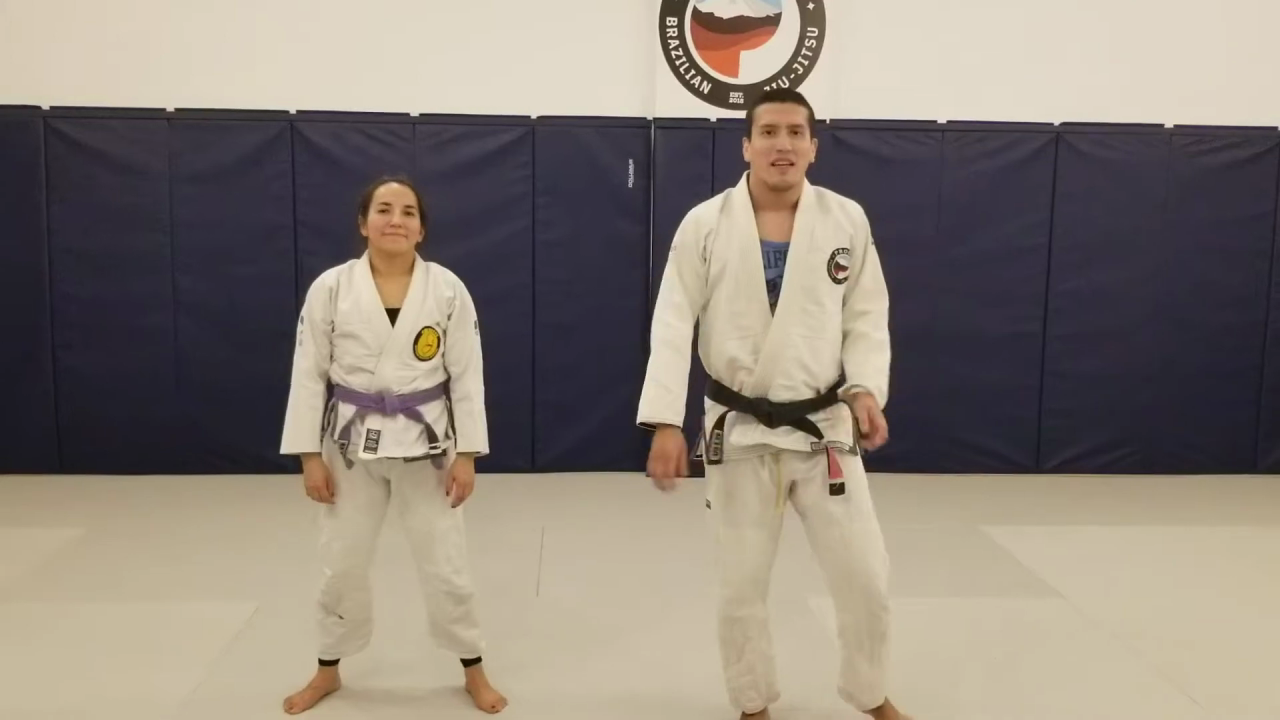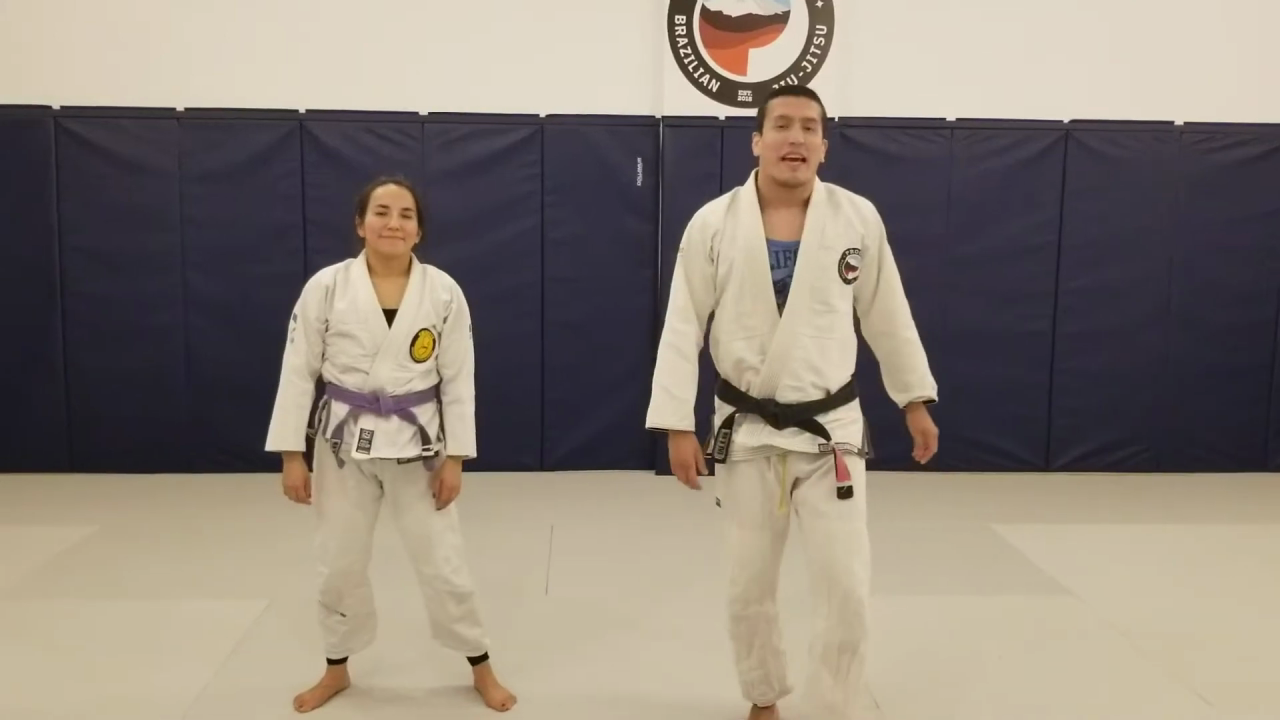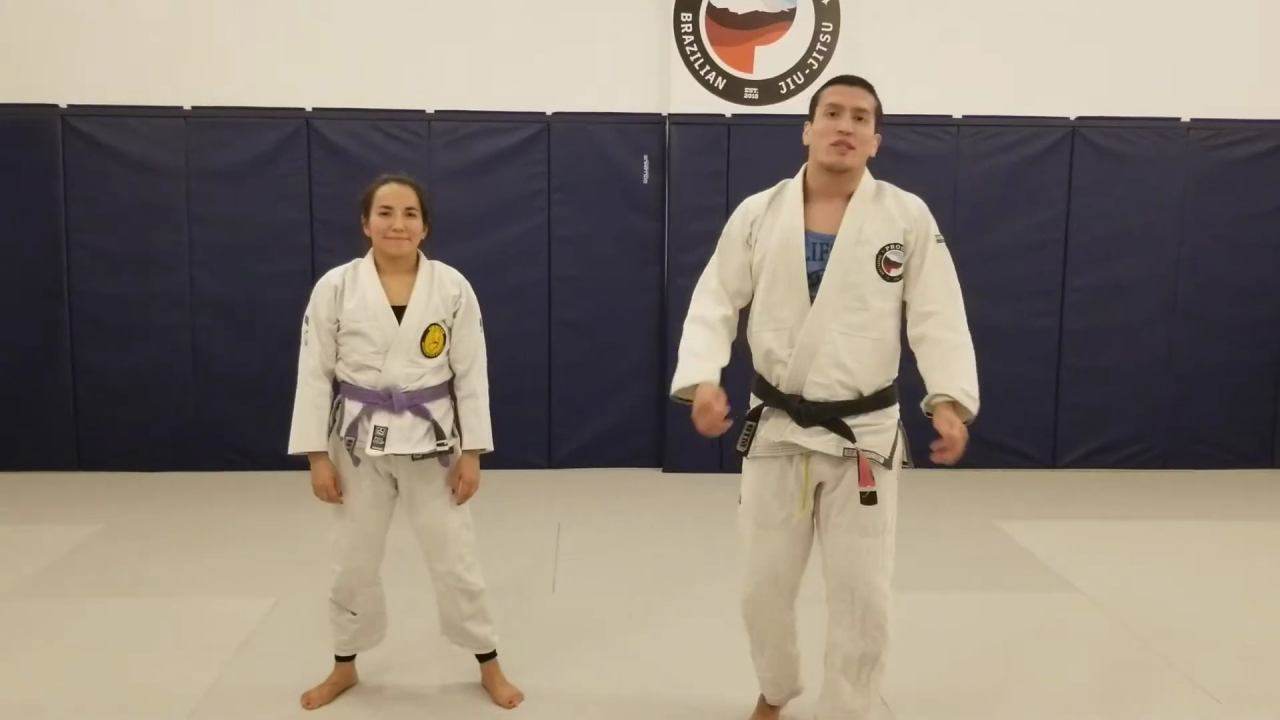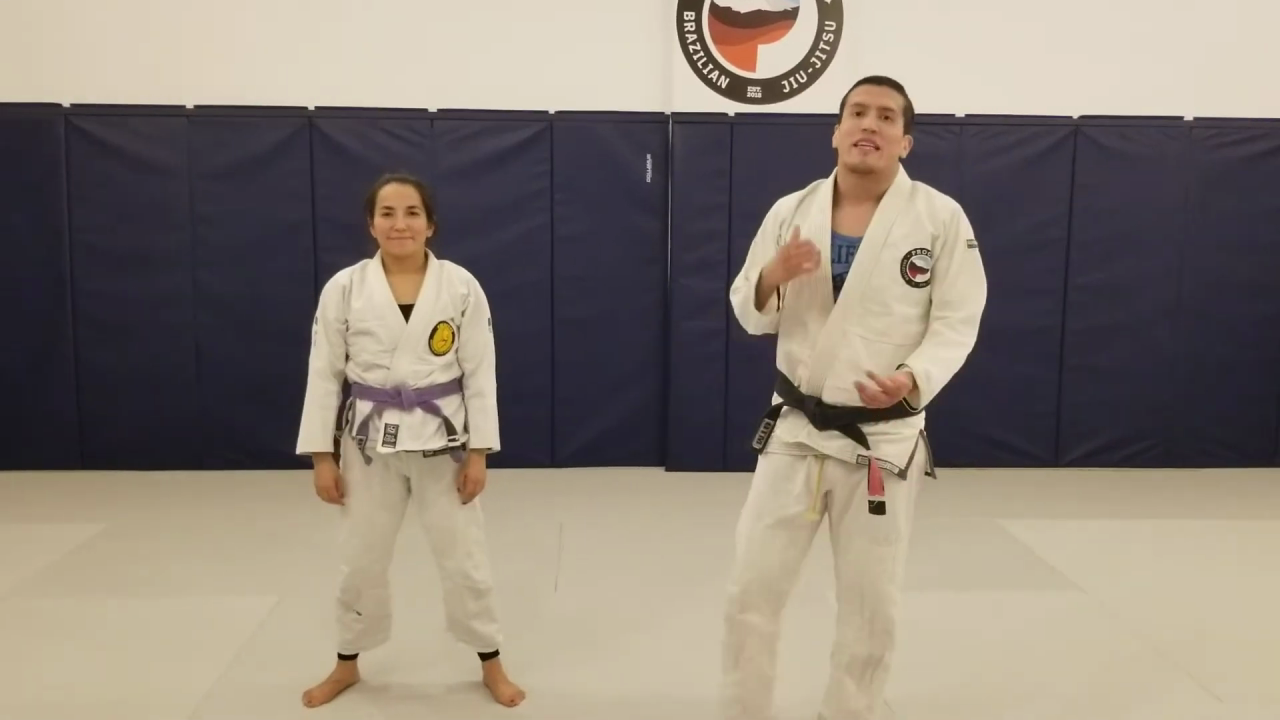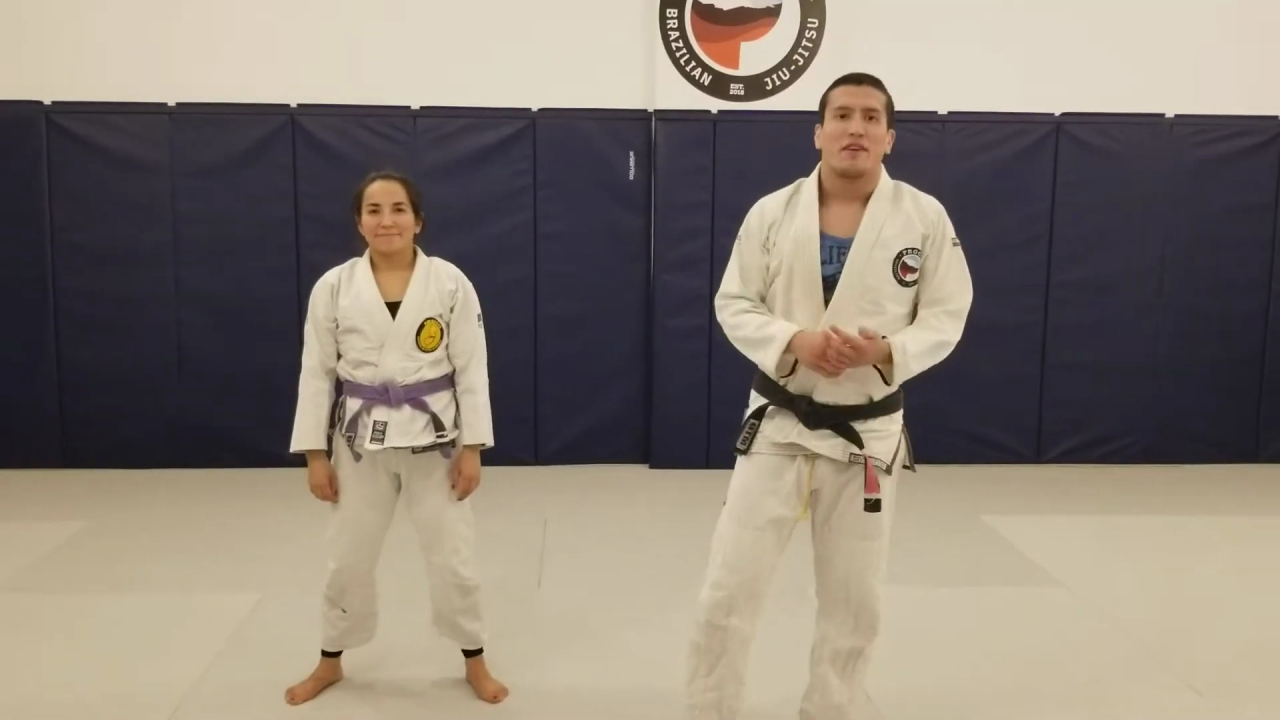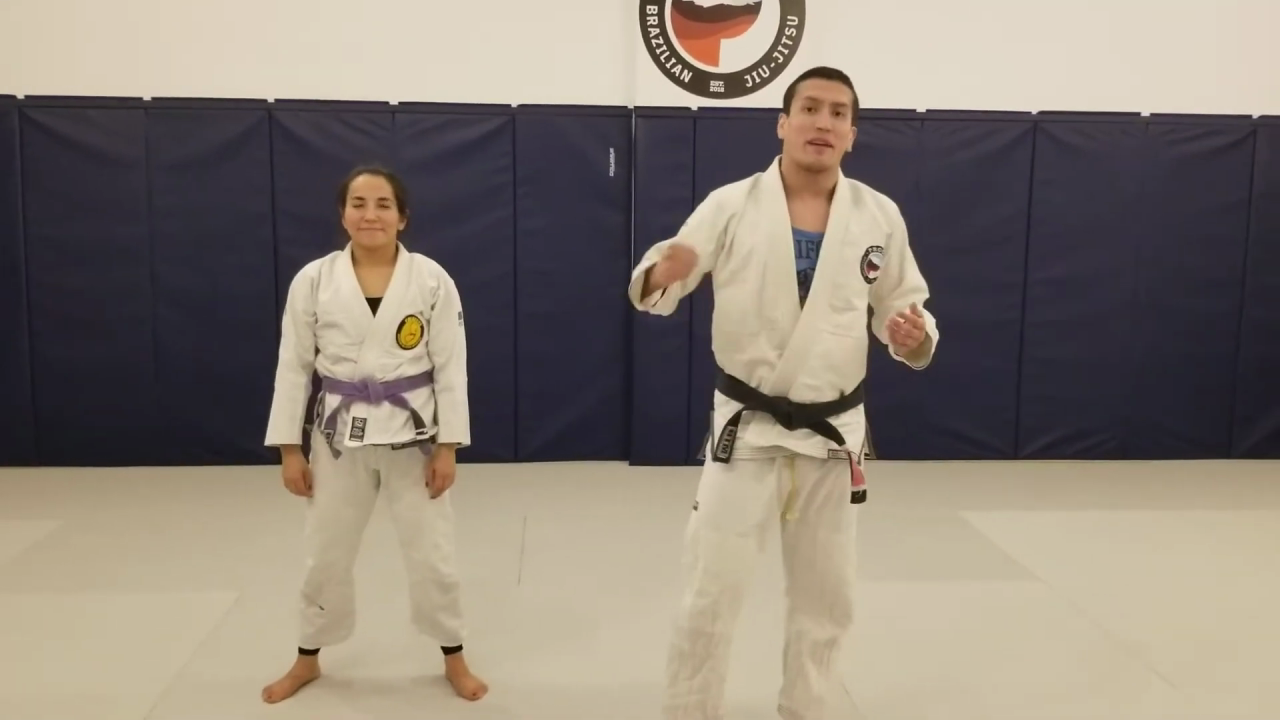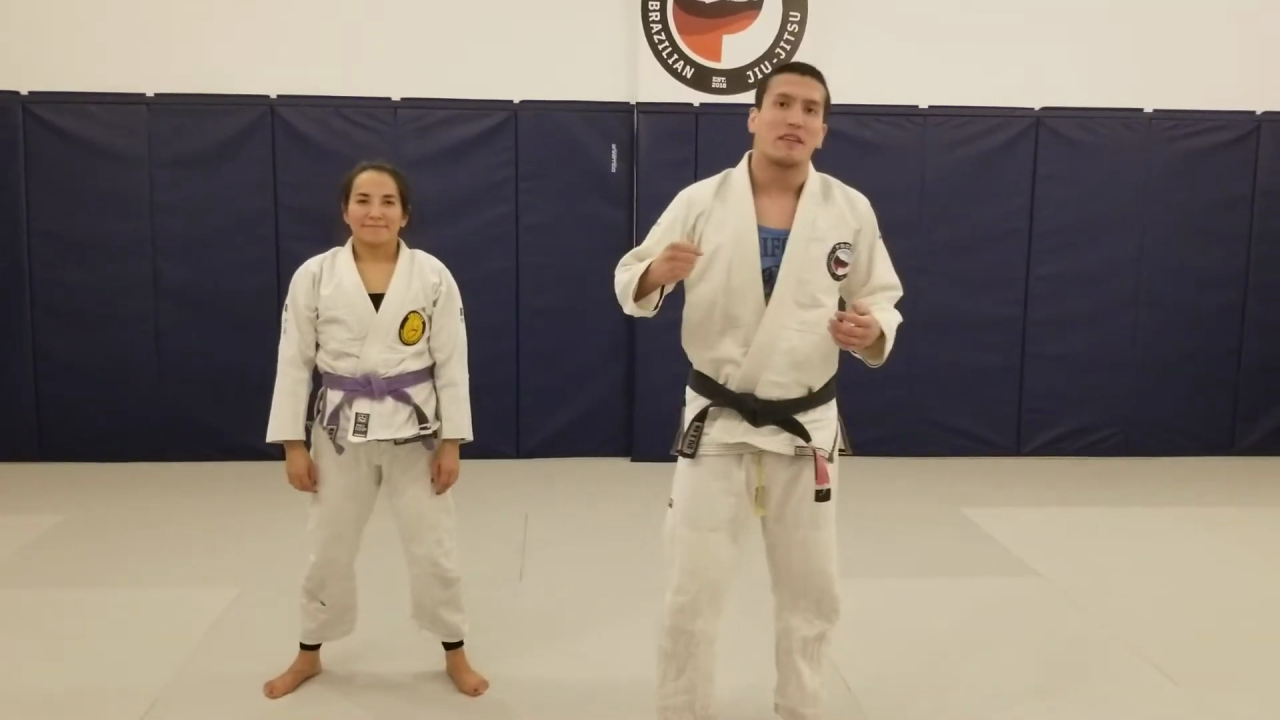
dt=0.4s
person 1, frame 1
left shoulder: (846, 218)
right shoulder: (705, 224)
left elbow: (866, 317)
right elbow: (673, 324)
left wrist: (867, 394)
right wrist: (666, 425)
left hip: (823, 428)
right hip: (738, 429)
left knee: (864, 579)
right knee: (741, 587)
person 1, frame 2
left shoulder: (858, 217)
right shoulder: (713, 223)
left elbow: (886, 316)
right elbow: (683, 328)
left wrist: (915, 400)
right wrist: (677, 427)
left hip: (831, 428)
right hip: (746, 430)
left knee: (844, 591)
right knee: (749, 587)
person 1, frame 3
left shoulder: (908, 215)
right shoulder: (758, 213)
left elbow: (938, 319)
right elbow: (712, 304)
left wrist: (950, 402)
right wrist: (702, 380)
left hip: (864, 432)
right hip: (777, 429)
left knee: (862, 600)
right knee: (765, 589)
person 1, frame 4
left shoulder: (941, 217)
right shoulder: (791, 211)
left elbow: (956, 323)
right elbow: (744, 303)
left wrist: (912, 381)
right wrist: (772, 279)
left hip: (884, 437)
right hip: (795, 430)
left knee: (870, 606)
right knee: (751, 591)
person 1, frame 5
left shoulder: (925, 216)
right shoulder: (772, 212)
left elbow: (945, 315)
right elbow: (733, 305)
left wrist: (885, 352)
right wrist: (795, 342)
left hip: (867, 436)
right hip: (778, 428)
left knee: (852, 603)
right knee: (729, 591)
person 1, frame 6
left shoulder: (879, 214)
right shoulder: (730, 205)
left elbow: (900, 300)
right elbow: (662, 274)
left wrist: (918, 337)
right wrist: (658, 275)
left hip: (833, 432)
right hip: (748, 427)
left knee: (825, 595)
right knee: (711, 593)
person 1, frame 7
left shoulder: (850, 209)
right shoulder: (699, 202)
left elbow: (878, 297)
right elbow: (629, 278)
left wrist: (873, 333)
right wrist: (654, 275)
left hip: (806, 427)
right hip: (716, 423)
left knee: (811, 590)
right knee: (692, 593)
person 2, frame 1
left shoulder: (448, 289)
right shoulder: (331, 287)
left elbow: (467, 375)
right elbow: (309, 373)
left wrist: (466, 454)
right wrist: (310, 455)
left hip: (425, 443)
right hip: (353, 443)
left knee: (445, 563)
right knee: (342, 562)
left ankle: (473, 669)
right ankle: (328, 670)
person 2, frame 2
left shoulder: (444, 291)
right shoulder: (326, 286)
left elbow: (458, 380)
right elbow: (298, 371)
left wrist: (454, 458)
right wrist: (291, 454)
left hip: (417, 444)
right hip: (345, 443)
left knee: (443, 563)
right knee: (340, 563)
left ankle: (481, 667)
right ankle: (337, 669)
person 2, frame 3
left shoulder: (452, 287)
right shoulder: (335, 287)
left elbow: (471, 373)
right elbow: (314, 374)
left wrist: (472, 452)
right wrist: (317, 455)
left hip: (431, 441)
right hip: (359, 442)
left knee: (455, 559)
right knee: (352, 561)
left ankle: (488, 664)
right ankle: (344, 666)
person 2, frame 4
left shoulder: (461, 286)
right shoulder: (343, 288)
left elbow: (480, 372)
right elbow: (324, 374)
left wrist: (478, 452)
right wrist: (322, 457)
left hip: (442, 440)
right hip: (371, 441)
left knee: (464, 557)
right knee: (360, 559)
left ankle: (490, 663)
right ankle: (347, 664)
person 2, frame 5
left shoulder: (450, 282)
right shoulder: (333, 287)
left elbow: (472, 369)
right elbow: (316, 372)
left wrist: (472, 448)
right wrist: (316, 454)
left hip: (433, 437)
right hip: (362, 439)
left knee: (452, 555)
right knee: (348, 556)
left ankle: (474, 660)
right ankle: (330, 661)
person 2, frame 6
left shoulder: (431, 279)
right shoulder: (313, 280)
left elbow: (451, 366)
right elbow: (294, 366)
left wrist: (447, 446)
right wrist: (289, 448)
left hip: (412, 433)
right hip: (340, 435)
left knee: (432, 552)
right knee: (325, 552)
left ankle: (454, 658)
right ankle: (308, 658)
person 2, frame 7
left shoulder: (432, 275)
right shoulder: (313, 275)
left elbow: (451, 363)
right elbow: (294, 362)
left wrist: (452, 442)
right wrist: (294, 444)
left hip: (414, 429)
right hip: (342, 431)
left knee: (434, 547)
right knee: (328, 548)
left ankle: (455, 653)
right ankle: (309, 654)
